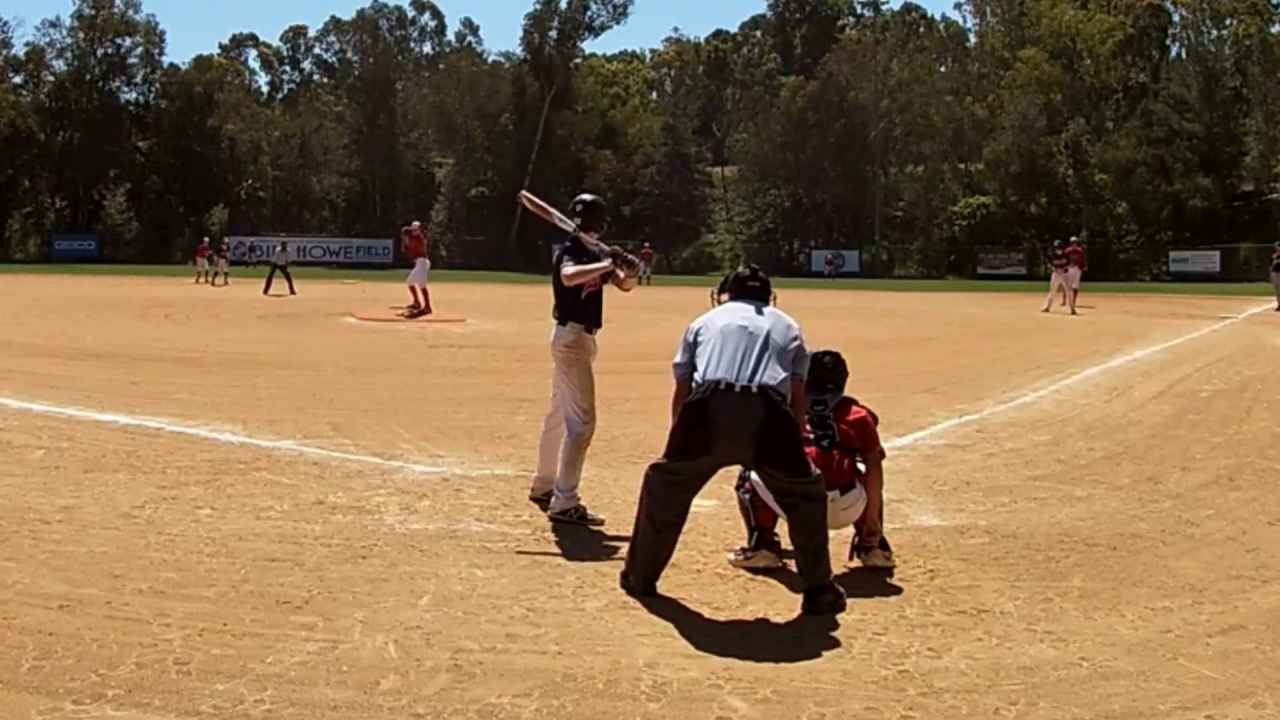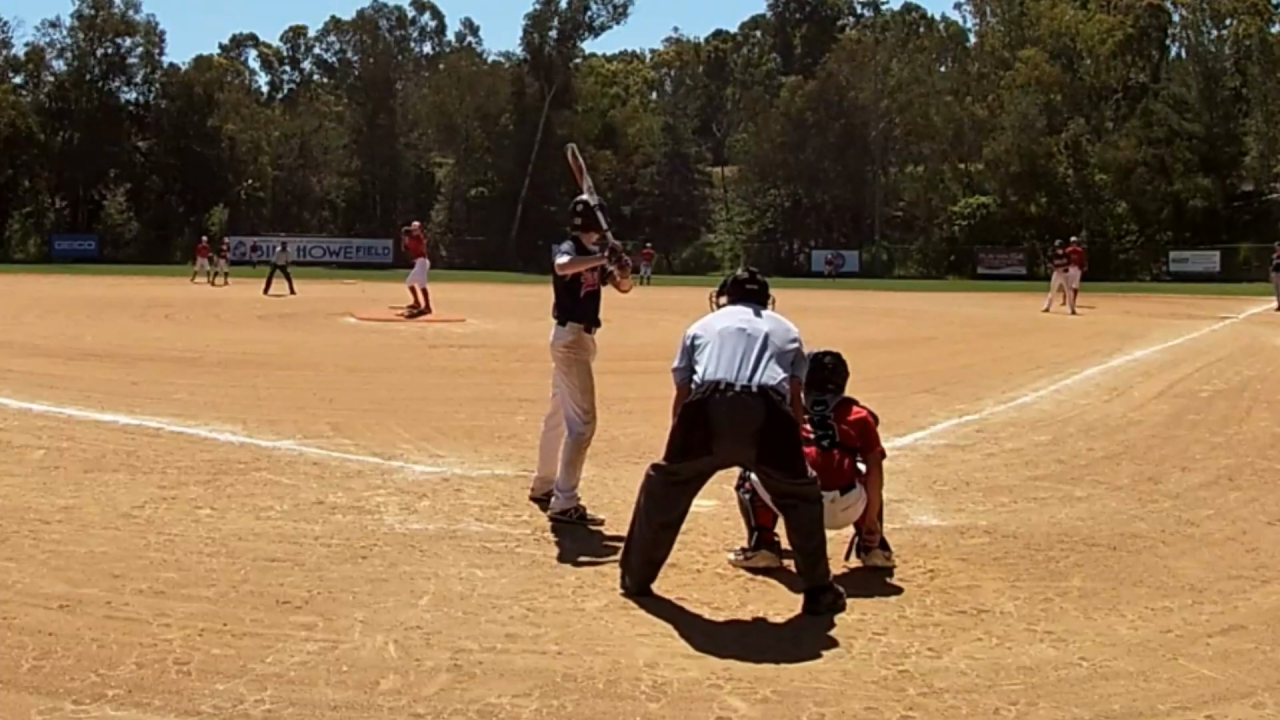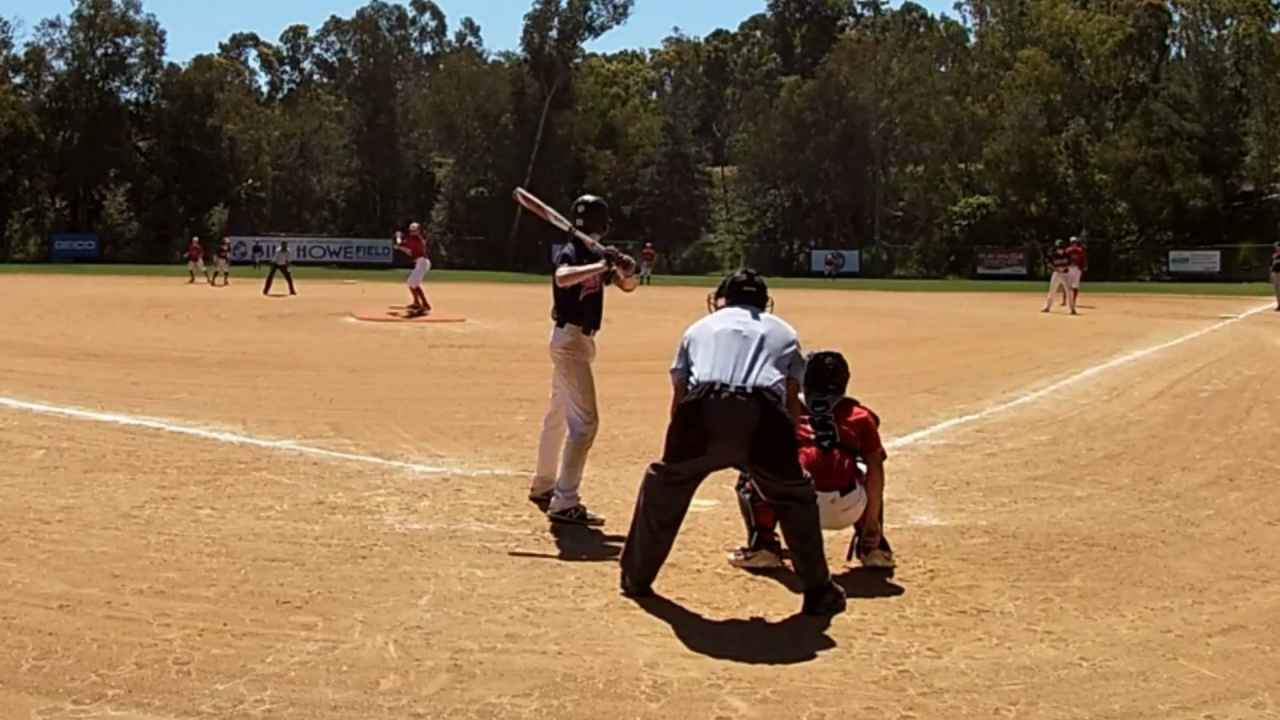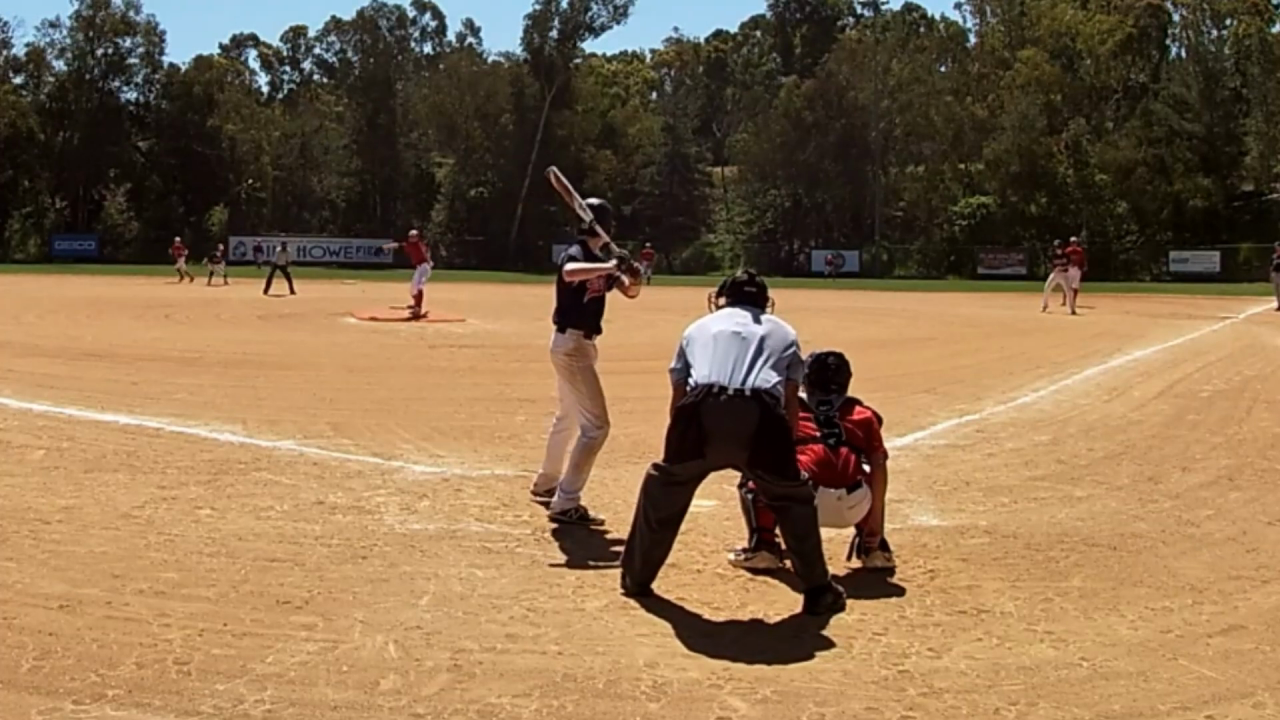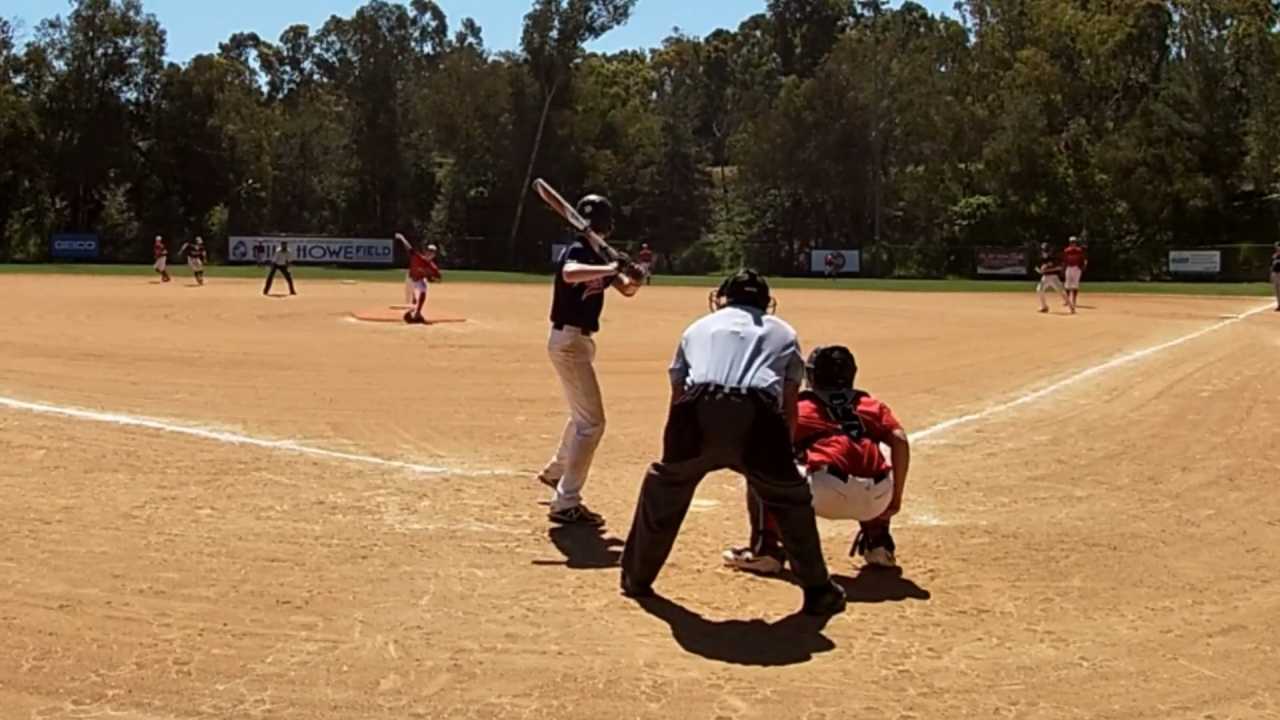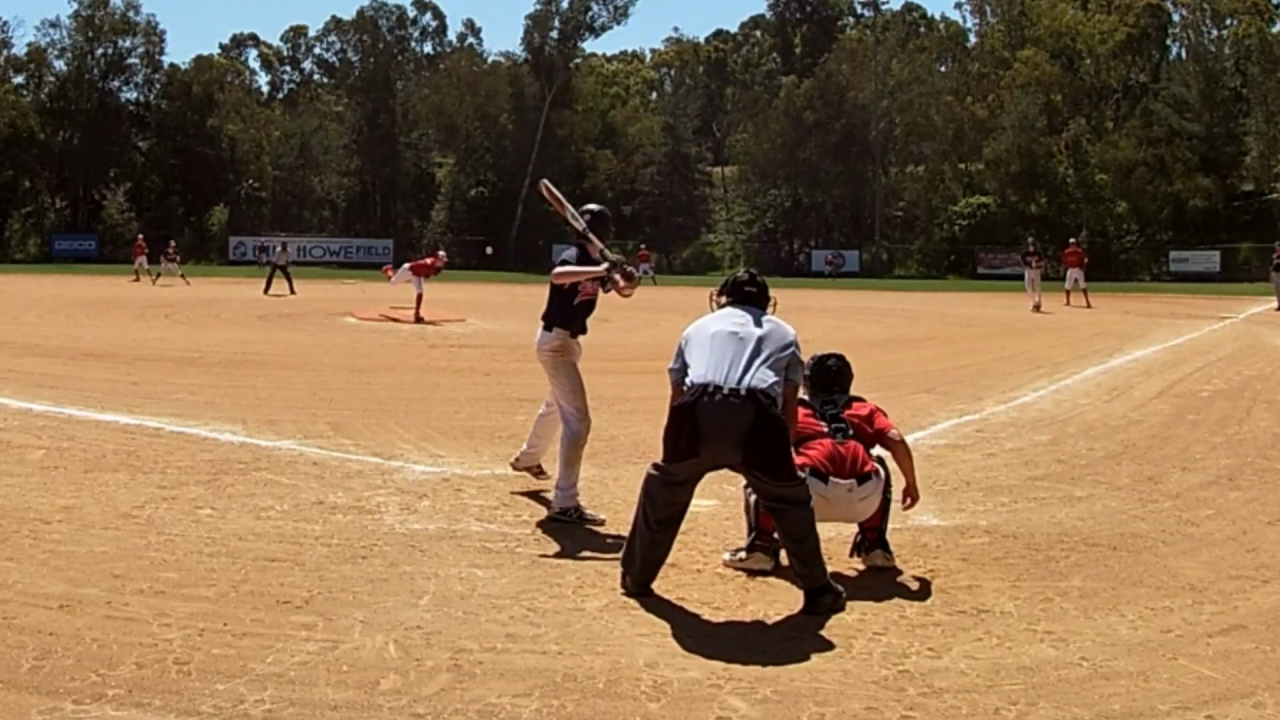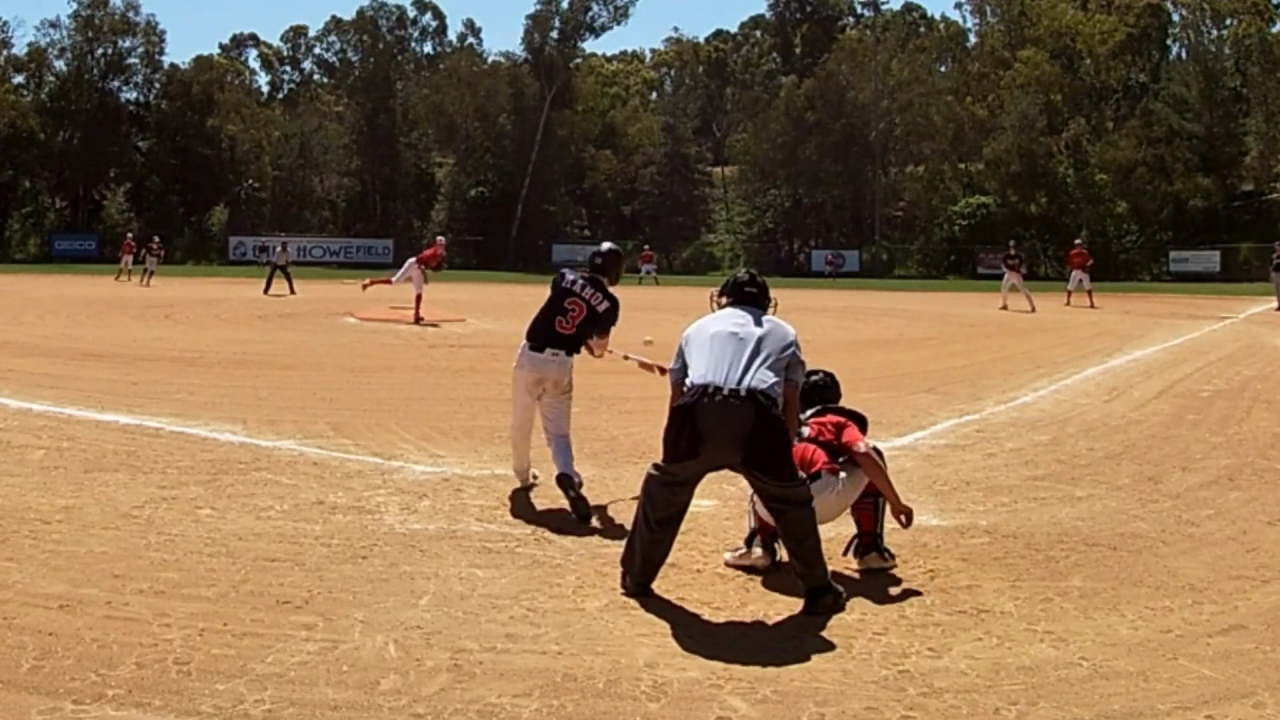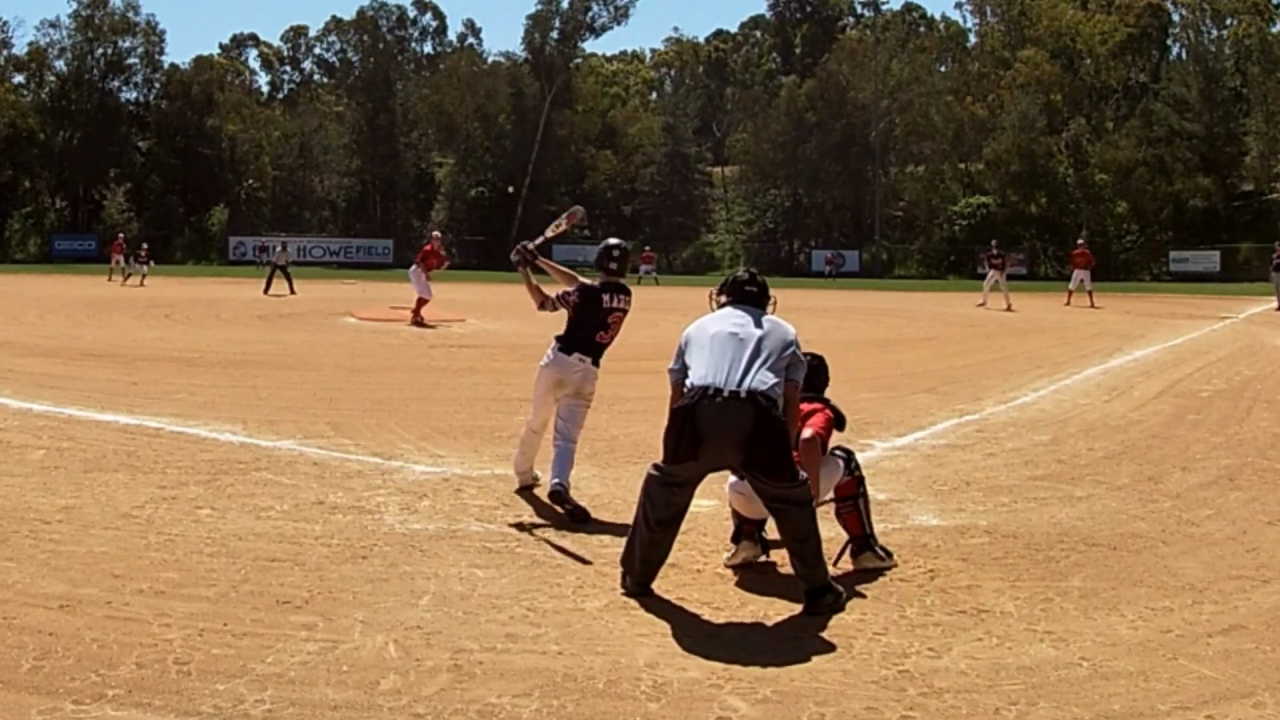
dt=0.3s
person 1, frame 1
left shoulder: (705, 321)
right shoulder: (787, 326)
left elbow: (681, 393)
right elbow: (797, 397)
left wrist: (681, 444)
right wrist: (792, 450)
left hip: (709, 411)
right hip: (768, 416)
left knee: (664, 482)
right knee: (806, 493)
left ankle: (639, 576)
right ankle: (819, 591)
person 1, frame 2
left shoulder: (703, 325)
right shoulder: (786, 329)
left elbow: (681, 396)
right elbow: (795, 398)
left wrist: (682, 448)
right wrist: (790, 452)
left hip: (708, 412)
right hip: (768, 417)
left knee: (664, 485)
right knee: (801, 495)
left ankle: (636, 577)
right ankle: (819, 592)
person 1, frame 3
left shoulder: (700, 327)
right shoulder: (783, 331)
left elbow: (679, 397)
right elbow: (791, 400)
left wrist: (683, 446)
right wrist: (783, 453)
left hip: (704, 412)
right hip: (763, 417)
left knee: (663, 485)
right knee: (796, 496)
left ankle: (636, 577)
right ankle: (819, 590)
person 1, frame 4
left shoulder: (699, 327)
right shoulder: (783, 332)
left elbow: (677, 397)
right elbow: (790, 402)
left wrist: (682, 448)
right wrist: (781, 453)
left hip: (702, 415)
right hip: (761, 420)
left knee: (664, 485)
right knee: (794, 497)
left ankle: (636, 577)
right ankle: (818, 591)
person 1, frame 5
left shoulder: (699, 327)
right shoulder: (783, 332)
left elbow: (677, 395)
right elbow: (789, 404)
left wrist: (684, 447)
right wrist: (779, 454)
left hip: (698, 413)
right hip: (757, 418)
left knee: (663, 486)
right knee: (790, 497)
left ankle: (636, 577)
right ankle: (818, 591)
person 1, frame 6
left shoulder: (698, 327)
right shoulder: (783, 333)
left elbow: (676, 394)
right elbow: (789, 404)
left wrist: (683, 448)
right wrist: (779, 453)
left hip: (697, 414)
right hip: (757, 420)
left knee: (664, 488)
right knee: (790, 498)
left ankle: (636, 577)
right ankle: (819, 591)
person 1, frame 7
left shoulder: (699, 327)
right shoulder: (783, 333)
left elbow: (676, 395)
right elbow: (790, 403)
left wrist: (682, 448)
right wrist: (780, 455)
left hip: (697, 415)
right hip: (757, 420)
left knee: (663, 488)
right knee: (791, 497)
left ankle: (636, 578)
right ankle: (819, 591)
person 1, frame 8
left shoulder: (699, 327)
right shoulder: (784, 332)
left elbow: (677, 395)
right elbow: (791, 402)
left wrist: (682, 449)
right wrist: (782, 453)
left hip: (698, 417)
right hip: (757, 421)
left knee: (663, 489)
right knee: (792, 498)
left ankle: (636, 578)
right ankle: (819, 591)
person 2, frame 1
left shoulder: (596, 253)
right shoulder: (569, 251)
left elbow: (624, 285)
right elbow: (569, 277)
left wrist: (629, 270)
right wrist: (608, 263)
left hip: (579, 338)
right hip: (572, 338)
left knee: (559, 415)
right knee: (581, 420)
left ankle: (543, 485)
right ankle: (564, 504)
person 2, frame 2
left shoulder: (593, 254)
right shoulder: (568, 249)
left elbow: (623, 288)
right elbow: (561, 267)
left wrist: (623, 271)
right wrist: (601, 258)
left hip: (578, 338)
right hip: (571, 339)
left knee: (559, 415)
right knee: (581, 421)
left ankle: (543, 485)
right ankle: (564, 504)
person 2, frame 3
left shoulder: (597, 255)
right shoulder: (571, 251)
left elbow: (627, 285)
right elbow: (562, 278)
left wrist: (626, 270)
right wrist: (601, 266)
left hip: (577, 340)
right hip: (570, 340)
left knee: (559, 416)
right knee: (584, 421)
left ankle: (543, 486)
right ankle: (564, 503)
person 2, frame 4
left shoulder: (599, 260)
right shoulder: (576, 254)
left elbow: (630, 292)
right elbow: (570, 274)
left wrist: (633, 277)
right wrist: (612, 267)
left hip: (576, 344)
right hip: (572, 345)
left knee: (568, 418)
right knee: (596, 425)
left ankle: (546, 483)
right ankle: (565, 504)
person 2, frame 5
left shoulder: (596, 257)
right shoulder: (576, 252)
left elbow: (627, 290)
right elbow: (569, 275)
left wrist: (633, 276)
right wrist: (612, 268)
left hip: (576, 340)
right hip: (569, 341)
left knee: (581, 413)
right knee: (591, 422)
left ankle: (556, 470)
right ankle: (566, 504)
person 2, frame 6
left shoulder: (595, 262)
right shoulder: (573, 258)
left elbow: (624, 291)
right elbow: (557, 276)
left wrist: (628, 278)
right wrist: (600, 270)
left hip: (563, 341)
right hip: (556, 342)
left knee: (557, 405)
right knee: (577, 420)
left ankle: (527, 457)
right ankle: (564, 504)
person 2, frame 7
left shoulder: (565, 277)
right shoulder: (610, 305)
right elbow: (598, 350)
left hip: (529, 358)
right hip: (560, 368)
left knee: (521, 421)
right knee: (558, 434)
left ankle: (523, 475)
right ankle: (568, 475)
person 2, frame 8
left shoulder: (589, 293)
right shoulder: (625, 296)
left elbow: (544, 304)
left wrist: (525, 270)
right wrist: (538, 260)
left hip: (559, 363)
right hip: (587, 374)
left knee: (537, 424)
right knee: (567, 438)
left ankle: (525, 476)
right ankle: (559, 486)
person 3, frame 1
right shoulder: (859, 415)
right elbow: (874, 467)
right wrist: (873, 519)
right hip: (845, 509)
left knee: (749, 474)
right knee: (866, 476)
left ankle: (762, 548)
right ankle: (874, 549)
person 3, frame 2
right shoulder: (859, 415)
right elbow: (875, 467)
right wrist: (872, 520)
right hip: (846, 509)
left knee: (749, 475)
right knee: (868, 477)
left ankle: (762, 547)
right ankle: (874, 549)
person 3, frame 3
right shoulder: (860, 415)
right elbow: (875, 467)
right wrist: (873, 520)
right hip: (846, 510)
left knee: (749, 475)
right knee: (867, 476)
left ankle: (762, 547)
right ankle: (874, 548)
person 3, frame 4
right shoulder: (863, 414)
right elbow: (878, 466)
right wrist: (875, 521)
right hip: (851, 508)
left knee: (752, 475)
right knee: (870, 477)
left ankle: (762, 548)
right ankle: (874, 550)
person 3, frame 5
left shoulder: (800, 408)
right shoulder: (871, 405)
right elbow: (899, 440)
right wrist: (897, 493)
left hip: (825, 491)
right hip: (873, 498)
left ankle: (765, 551)
right ankle: (879, 546)
person 3, frame 6
left shoulder: (795, 412)
right shoulder: (865, 409)
right elbow: (896, 441)
right wrist: (911, 485)
left hip: (812, 492)
right hip: (862, 500)
right knee: (878, 470)
left ankle: (759, 548)
right ankle: (876, 548)
person 3, frame 7
right shoulder: (841, 421)
right elbow: (862, 452)
right wrist: (895, 502)
right hip: (821, 497)
right knee: (869, 461)
left ankle: (760, 546)
right ankle: (871, 549)
person 3, frame 8
right shoulder: (820, 410)
right elbow: (808, 440)
right wrist: (811, 496)
left hip: (743, 496)
right knee: (843, 461)
left ankle: (746, 538)
right ankle: (865, 550)
